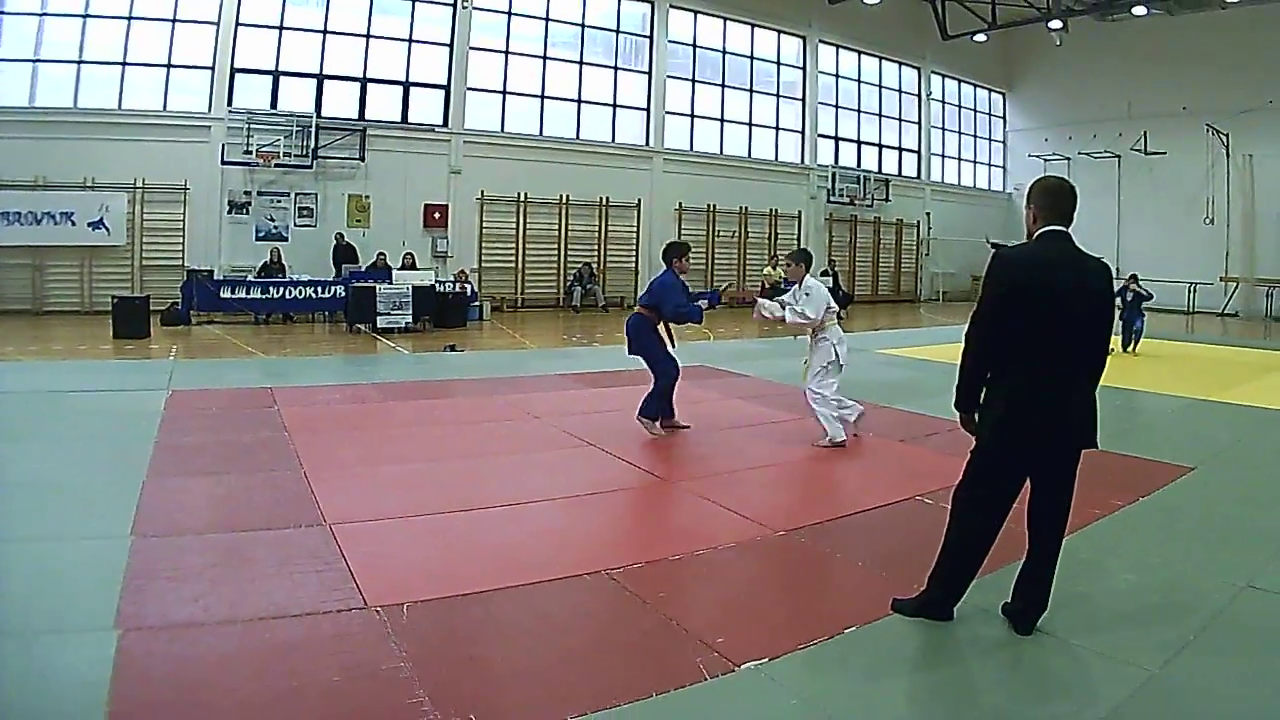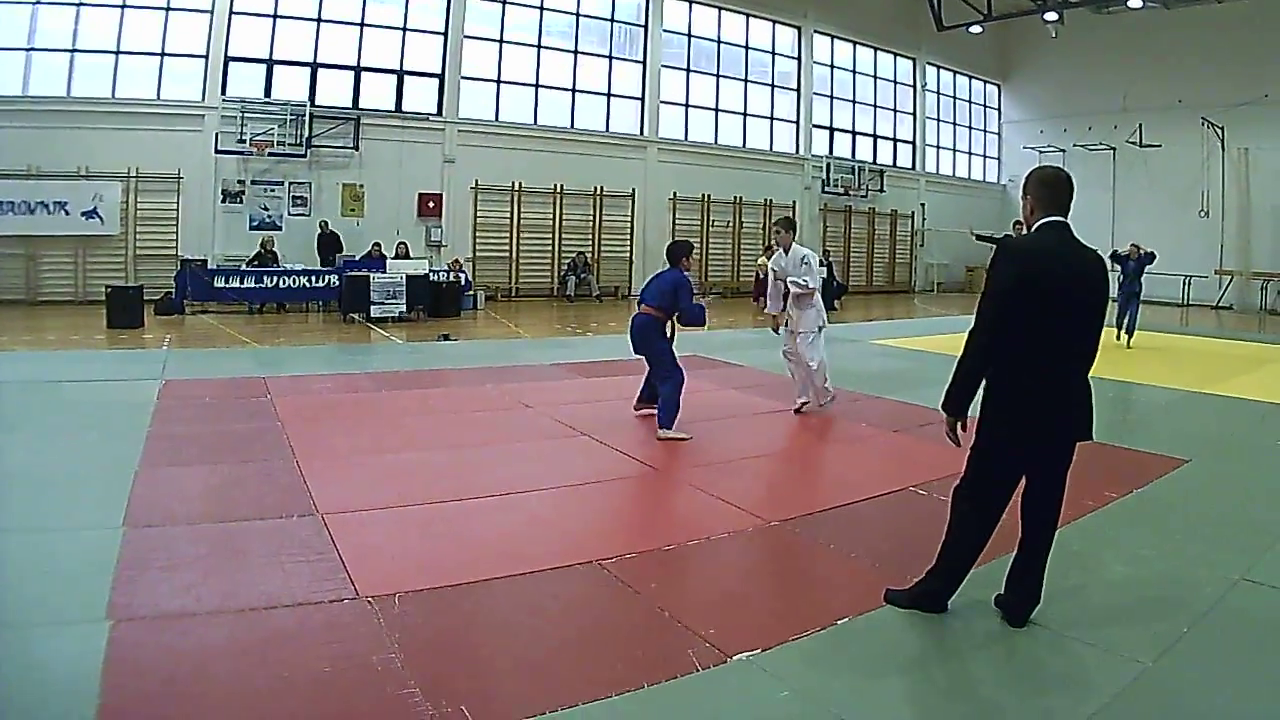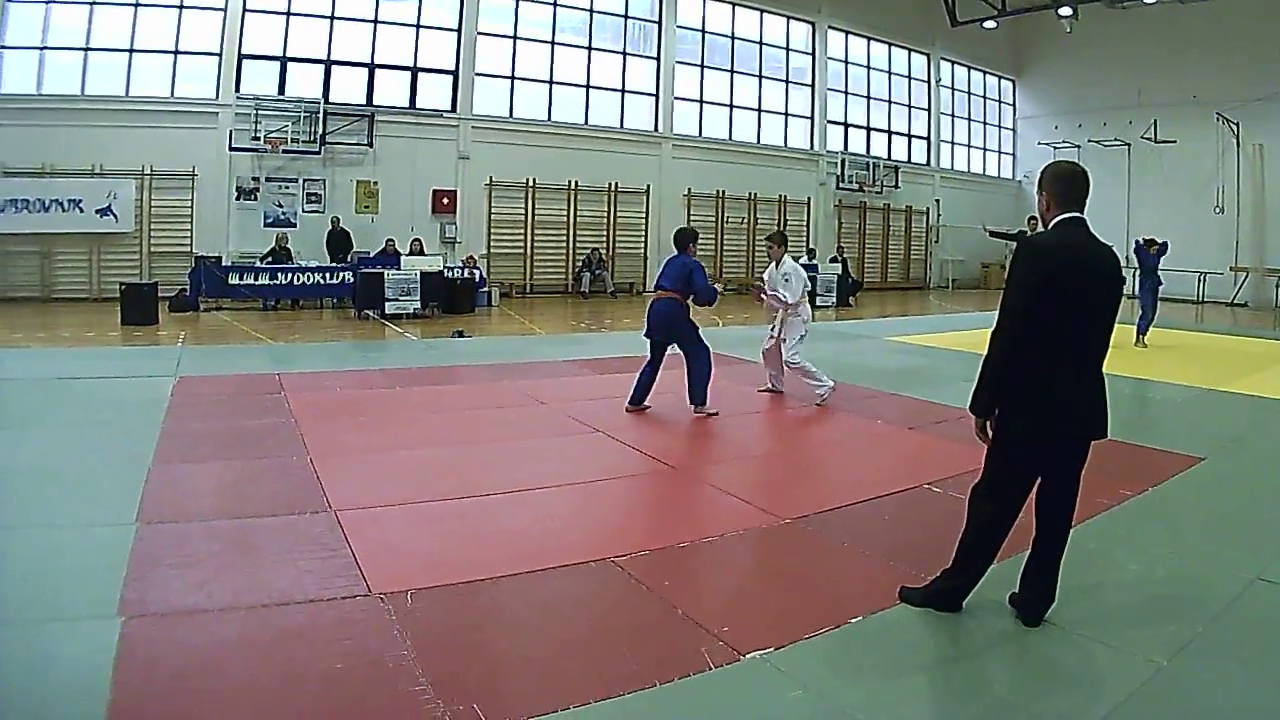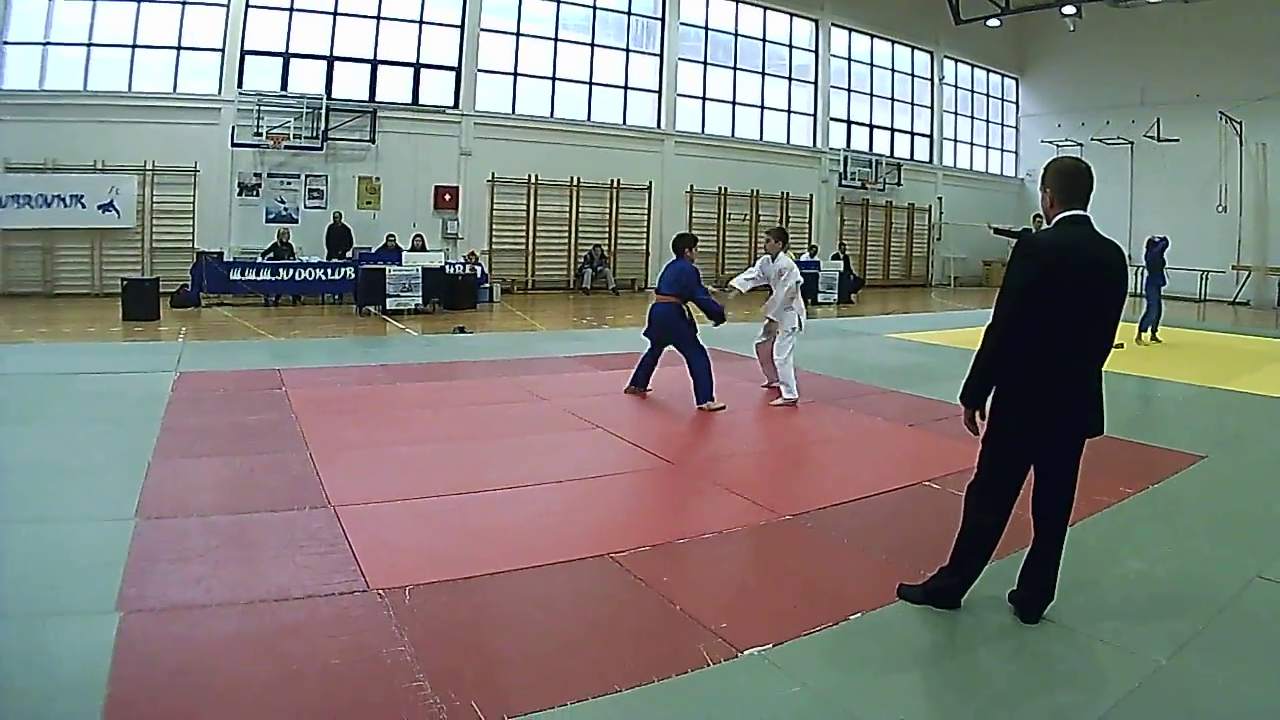
dt=0.4s
person 1, frame 1
left shoulder: (1011, 263)
right shoulder: (1098, 273)
left elbow: (980, 339)
right elbow: (1098, 351)
left wrist: (967, 401)
left hip: (1013, 413)
right hip: (1070, 416)
left knee: (977, 506)
right knee: (1049, 516)
left ankle: (938, 597)
right ankle: (1027, 608)
person 1, frame 2
left shoulder: (1016, 253)
right shoulder: (1093, 264)
left elbow: (985, 336)
right elbow: (1090, 341)
left wrist: (956, 402)
left hip: (1015, 407)
right hip: (1068, 407)
left knee: (977, 501)
right knee: (1043, 509)
left ankle: (935, 590)
right ankle: (1020, 601)
person 1, frame 3
left shoulder: (1037, 249)
right shoulder: (1107, 258)
left elbow: (1010, 334)
right elbow: (1098, 335)
left wrist: (984, 404)
left hip: (1033, 405)
right hip: (1083, 405)
left knee: (995, 500)
right knee: (1057, 508)
left ankle: (951, 588)
right ankle: (1034, 599)
person 1, frame 4
left shoulder: (1036, 248)
right shoulder: (1113, 256)
left elbow: (1003, 330)
right elbow: (1105, 334)
left wrist: (974, 394)
left hip: (1025, 401)
right hip: (1078, 402)
left knee: (989, 497)
right knee: (1054, 505)
left ankle: (948, 586)
right ankle: (1033, 597)
person 2, frame 1
left shoulder: (671, 280)
right shoulder: (669, 282)
left elbow: (686, 300)
right elbow: (675, 312)
right wrist: (699, 308)
left hip: (643, 326)
right hip: (642, 327)
left knee: (667, 369)
right knee: (668, 370)
left ankle: (667, 417)
right ankle: (648, 415)
person 2, frame 2
left shoulder: (661, 276)
right shoulder: (682, 281)
left elbow: (643, 297)
right elbow: (687, 316)
right wrist: (700, 310)
left hip: (641, 323)
right hip: (650, 328)
left knee: (660, 366)
right knee: (672, 375)
left ankle: (644, 401)
right ankle: (665, 428)
person 2, frame 3
left shoulder: (670, 262)
right shoulder: (694, 266)
right elbow: (702, 296)
right wrist: (714, 291)
left hip: (656, 309)
right hip: (674, 312)
left knee: (656, 358)
right knee: (700, 355)
left ankle: (635, 401)
right ankle: (699, 404)
person 2, frame 4
left shoulder: (671, 266)
right shoulder: (689, 270)
right elbow: (700, 299)
left wrist: (709, 301)
right wrist: (718, 313)
left hip: (657, 312)
right hip: (672, 314)
left knee: (656, 349)
right knee: (697, 355)
left ankle: (637, 385)
right ankle: (705, 400)
person 3, frame 1
left shoulder: (813, 288)
right shoulder: (798, 289)
left elbow: (810, 317)
right elbow: (780, 308)
left wrist: (788, 310)
right wrist: (757, 303)
left hip: (829, 343)
right hip: (820, 341)
left knee: (816, 390)
left ankle: (836, 435)
right ankle: (851, 412)
person 3, frame 2
left shoulder: (805, 255)
right shoulder: (777, 258)
left elbow: (811, 285)
right elbow: (775, 288)
left wrist: (788, 281)
right wrist: (775, 314)
left hip: (809, 308)
right hip: (793, 307)
left knee: (809, 355)
right knee: (791, 352)
left ankle: (824, 393)
right ankle: (804, 396)
person 3, frame 3
left shoulder: (792, 270)
right shoulder: (773, 268)
left elbow: (789, 300)
right elbow: (772, 293)
left wrist: (766, 294)
right wrist: (761, 295)
left hip: (797, 316)
right hip: (784, 315)
left knee: (791, 358)
right knee: (770, 350)
left ankle: (824, 387)
right ankle: (775, 384)
person 3, frame 4
left shoulder: (786, 266)
right shoulder: (766, 261)
left elbow: (781, 294)
right elbow: (751, 276)
left wrist: (770, 318)
right wrist: (735, 288)
left hip: (790, 311)
right hip: (778, 311)
left knee: (781, 353)
right knee: (762, 345)
left ankle: (789, 395)
right ankle: (774, 379)
